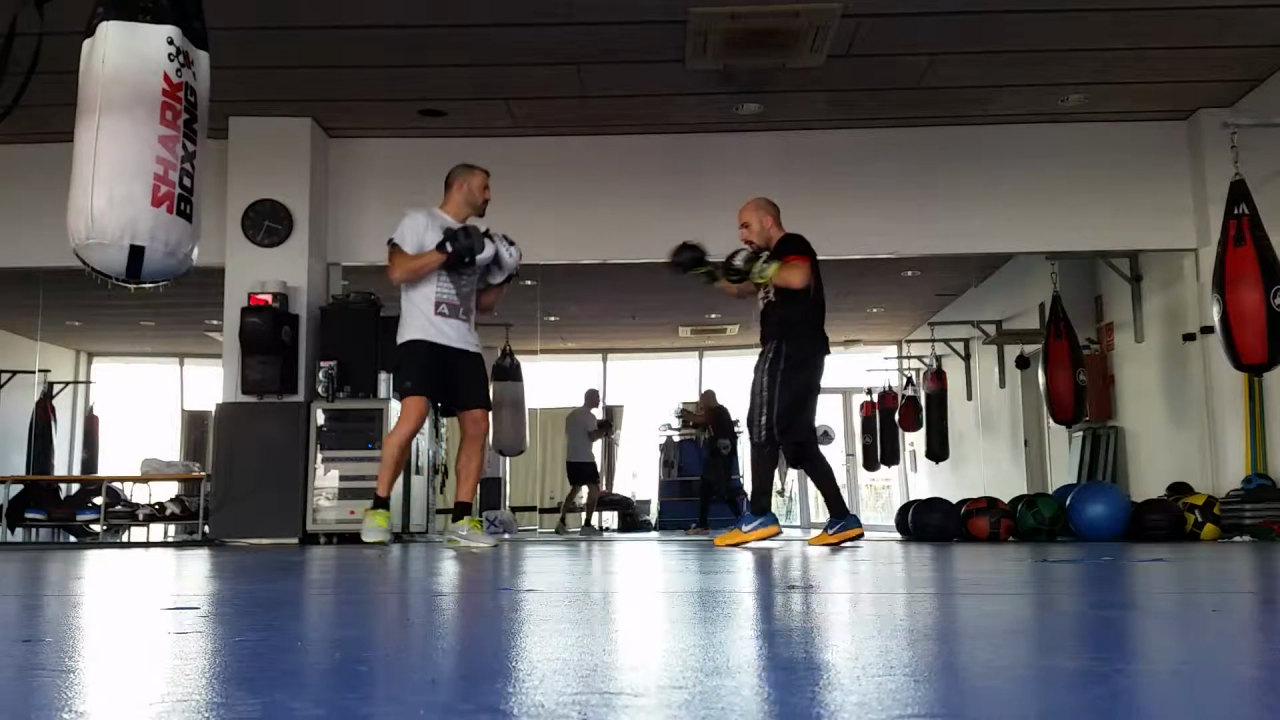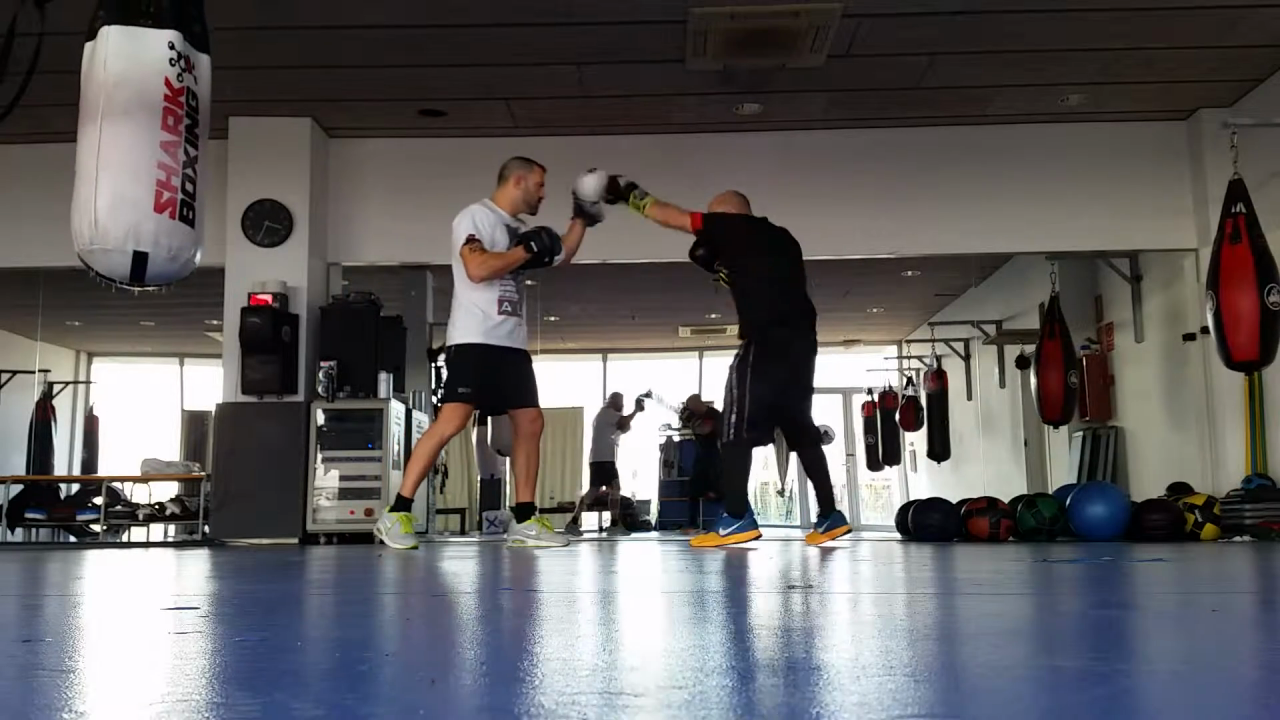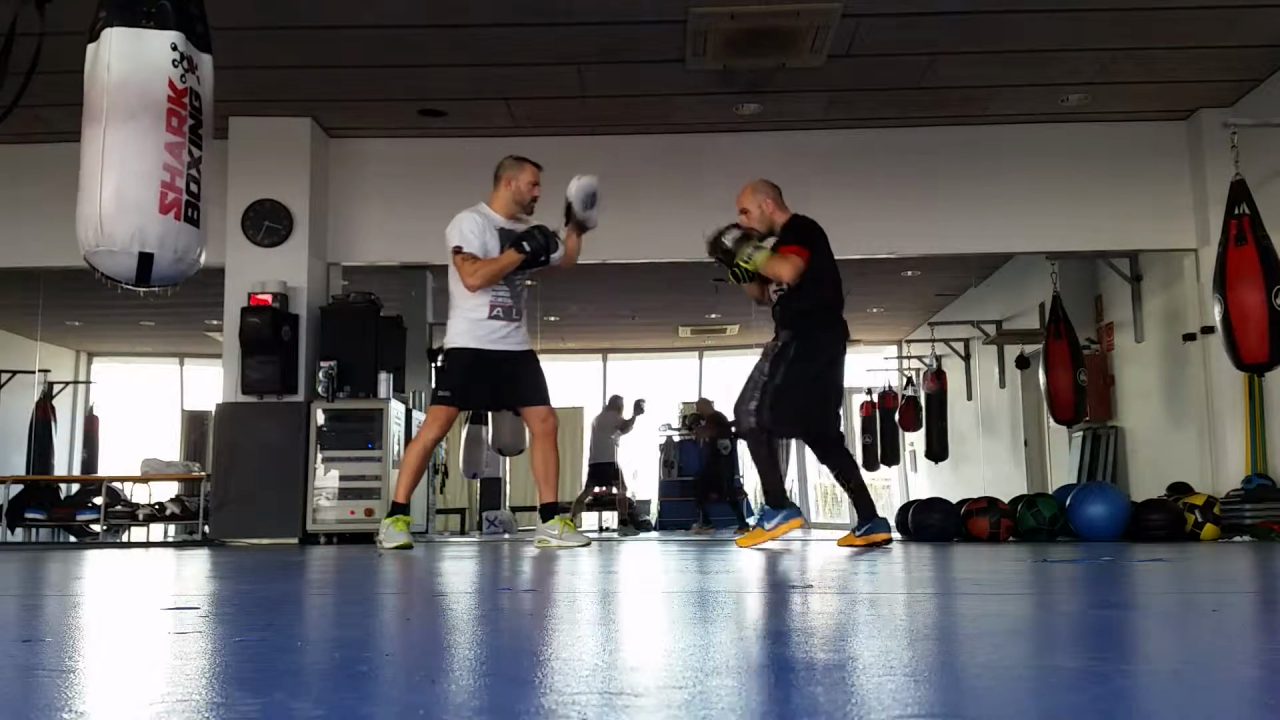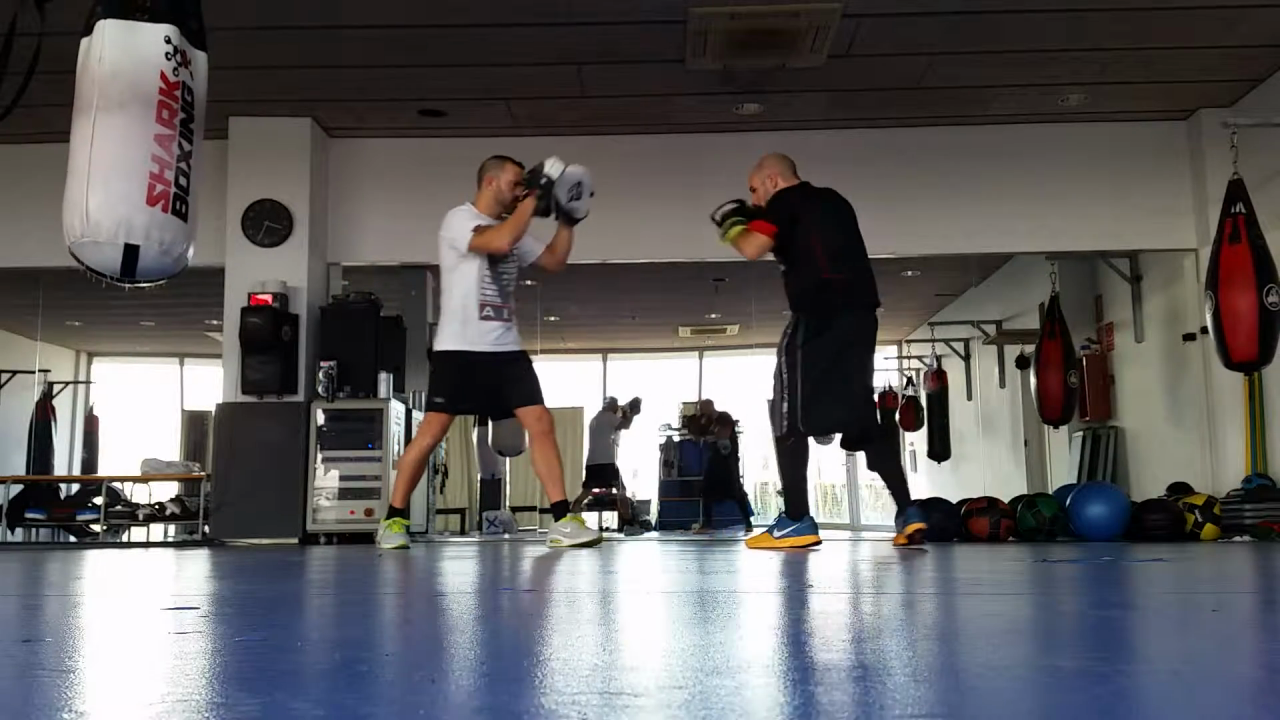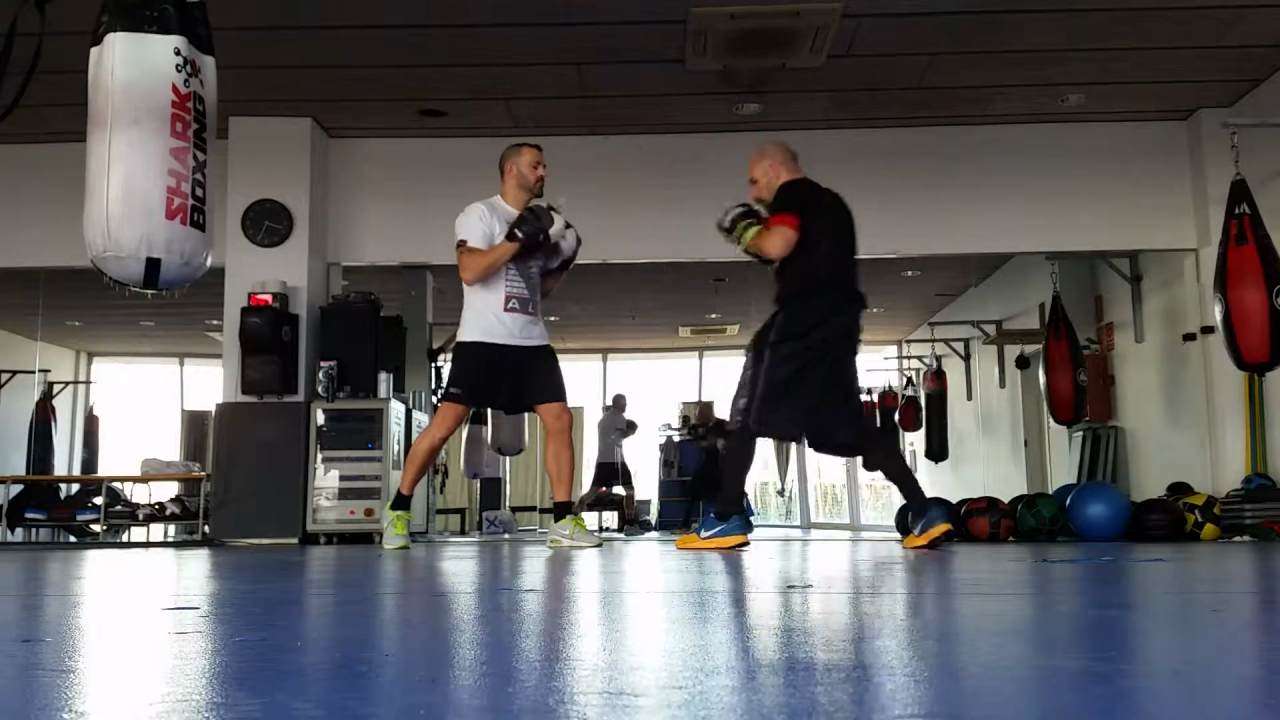
dt=1s
person 1, frame 1
left shoulder: (474, 239)
right shoulder: (419, 221)
left elbow: (483, 303)
right elbow: (397, 272)
left wrist: (500, 276)
right wrist: (446, 251)
left hip: (465, 345)
right hip: (422, 339)
left knee: (476, 427)
right knee: (412, 417)
left ankle: (461, 521)
right ankle: (378, 510)
person 1, frame 2
left shoulder: (520, 229)
right shoulder: (477, 216)
left elbow: (562, 254)
right elbow: (479, 268)
left wrist: (584, 218)
right wrist: (528, 249)
left hip: (512, 344)
right hip: (474, 340)
left knee: (530, 424)
right knee: (451, 421)
left ankle: (525, 521)
right ankle: (397, 513)
person 1, frame 3
left shoulder: (524, 229)
right shoulder: (470, 221)
left elbow: (564, 262)
right elbow: (473, 278)
left wrist: (576, 226)
right wrist: (521, 249)
left hip: (515, 347)
right hip: (469, 344)
left knee: (545, 423)
right knee: (437, 424)
left ankle: (550, 521)
right ankle: (396, 515)
person 1, frame 4
left shoulder: (513, 231)
right shoulder: (459, 219)
left elbow: (555, 260)
right elbow: (501, 241)
left wrist: (567, 218)
right wrist: (535, 195)
left hip: (506, 348)
right hip: (460, 347)
left knee: (540, 423)
right knee: (432, 430)
left ankle: (562, 521)
right ankle: (395, 518)
person 1, frame 5
left shoulder: (538, 223)
right shoulder: (480, 214)
right elbow: (470, 272)
left wrist: (562, 260)
right wrist: (517, 238)
left hip: (532, 342)
right hip: (483, 340)
left knee: (560, 421)
right knee: (446, 422)
left ankle: (564, 522)
right ankle: (398, 509)
person 2, frame 1
left shoulder: (791, 245)
right shoulder: (771, 257)
left elbow: (798, 278)
right elbow: (739, 289)
left wrist: (758, 266)
left hip: (788, 349)
right hip: (802, 352)
left knee: (763, 424)
right knee: (798, 439)
left ankle: (759, 516)
right ankle: (842, 520)
person 2, frame 2
left shoulder: (734, 227)
right shoulder: (782, 237)
left elbow: (673, 217)
left wrist: (632, 195)
right wrist: (723, 268)
left hip: (765, 342)
right hip: (800, 339)
left knee: (739, 427)
right knee: (798, 427)
left ankle: (738, 518)
right ankle: (829, 516)
person 2, frame 3
left shoulder: (799, 228)
right shoulder: (781, 241)
left elbow: (787, 272)
right elbow: (762, 293)
left wrist: (745, 248)
right wrist: (737, 261)
left hip: (806, 338)
right hip: (823, 340)
left knee: (752, 414)
right knee: (825, 434)
left ankle: (779, 509)
right ankle: (870, 520)
person 2, frame 4
left shoulder: (785, 201)
right shoulder: (834, 201)
left elbow: (752, 249)
left wrist: (732, 222)
right wrist: (756, 222)
left hip: (819, 321)
right hip: (858, 319)
left knee: (790, 418)
right knee: (861, 420)
left ankle: (796, 522)
right ankle: (908, 512)
person 2, frame 5
left shoulder: (794, 193)
right shoulder: (831, 202)
left elbow: (776, 248)
left wrist: (743, 227)
right wrist: (760, 231)
left hip: (803, 318)
right hip: (839, 321)
left knee: (748, 414)
right knee: (849, 425)
left ankle: (726, 521)
right ankle: (926, 514)
